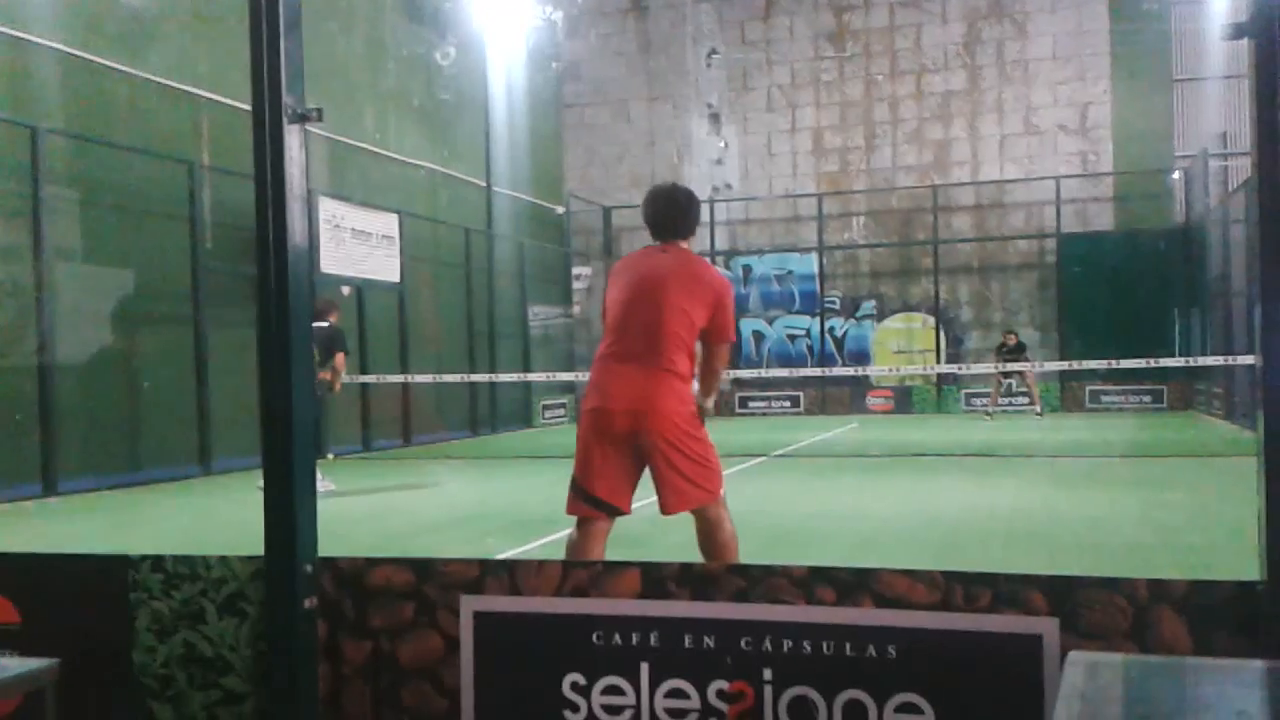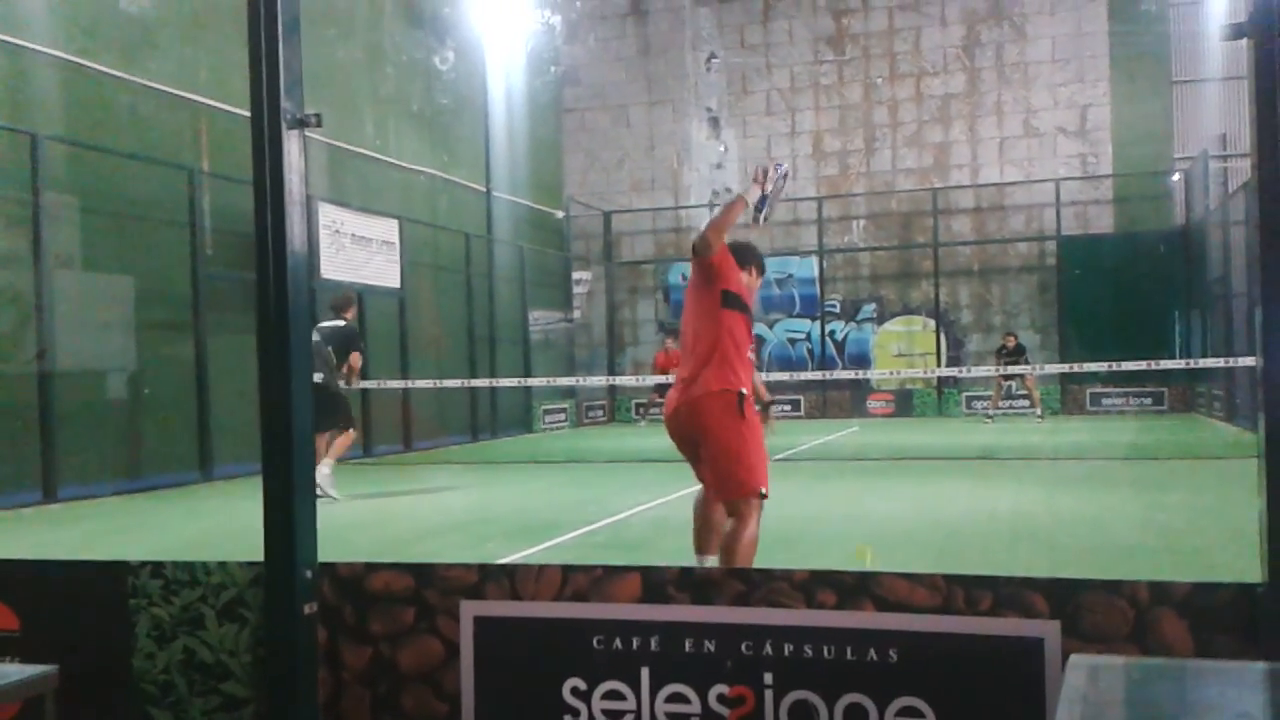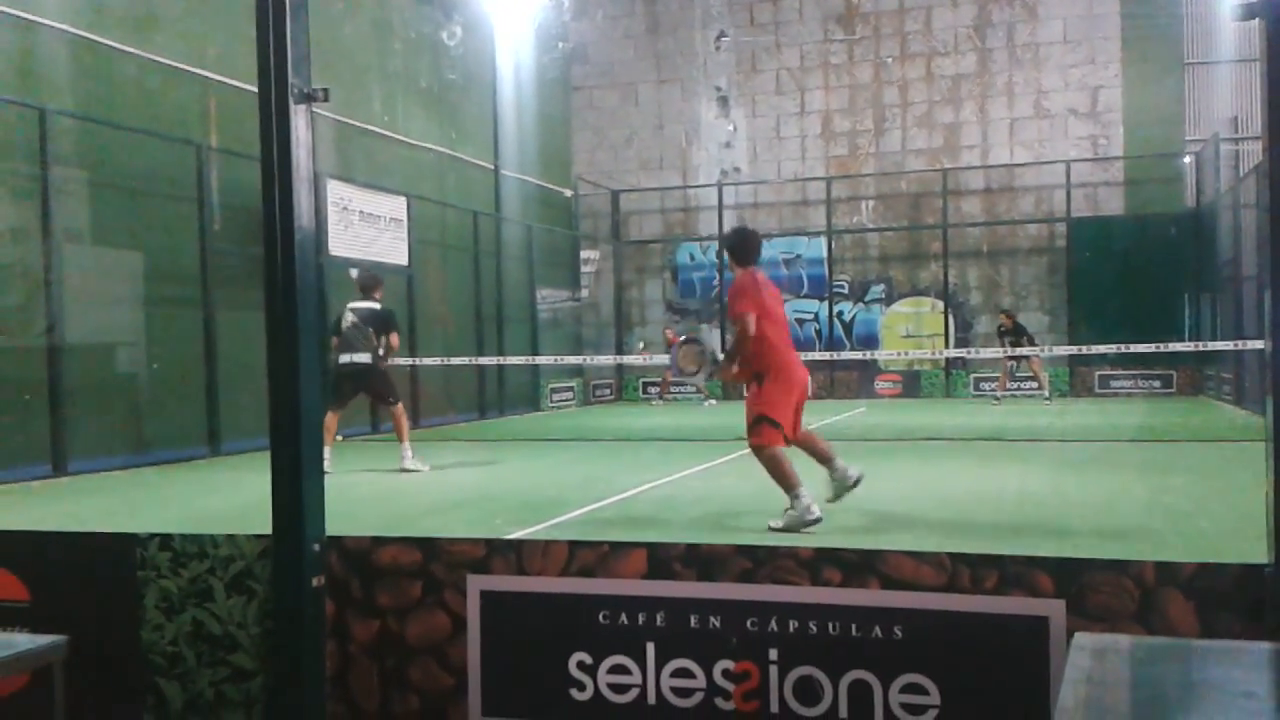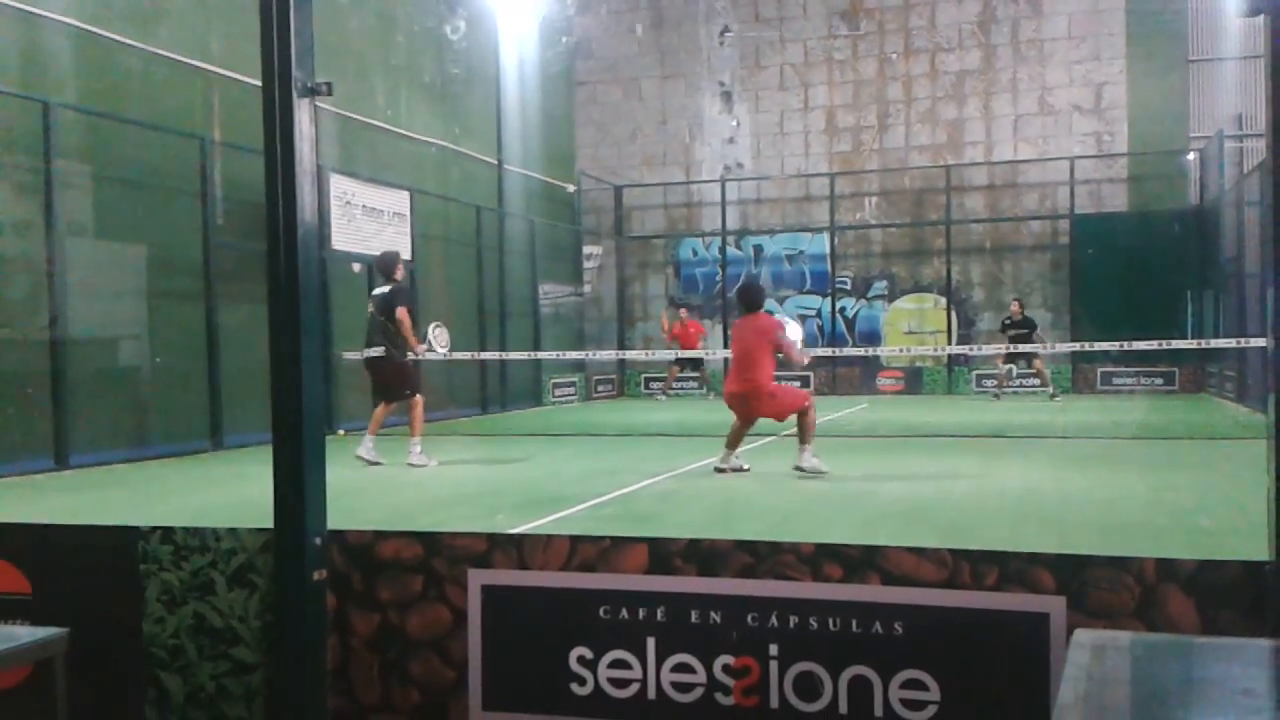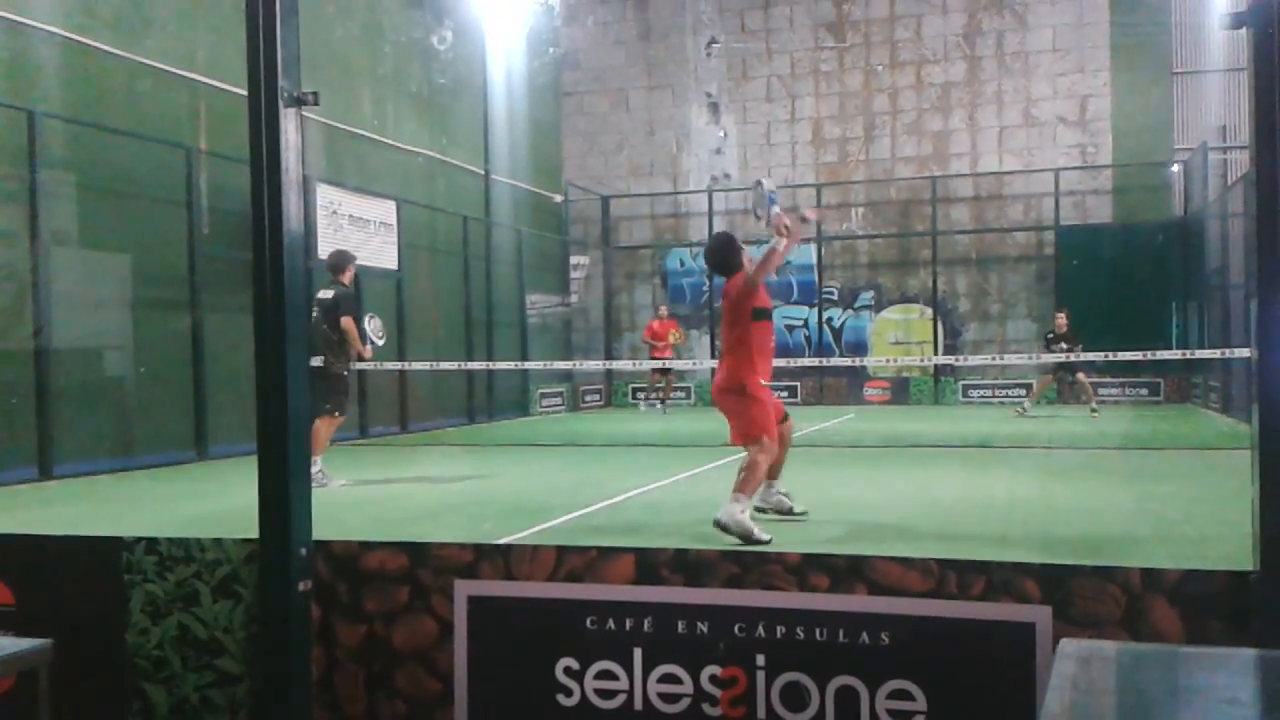
dt=1s
person 1, frame 1
left shoulder: (621, 268)
right shoulder: (713, 281)
right elbow: (715, 363)
right wrist: (705, 398)
left hip: (605, 401)
right hip: (665, 407)
left knee: (593, 519)
right knee: (711, 507)
person 1, frame 2
left shoulder: (725, 302)
right shoulder: (715, 271)
left elbow: (741, 364)
right elbow: (709, 237)
left wrist: (764, 401)
right wrist: (750, 195)
left hip: (682, 406)
right hip: (718, 402)
left knee: (716, 487)
right knee: (745, 506)
person 1, frame 3
left shoulder: (742, 286)
right shoulder: (765, 285)
left elbow: (746, 331)
left wrist: (729, 360)
right wrist: (744, 365)
left hip: (774, 374)
right hip: (792, 370)
left knee: (763, 444)
right knee: (794, 431)
left ankle: (802, 505)
right ankle: (842, 472)
person 1, frame 4
left shoulder: (737, 327)
right shoulder: (774, 325)
right elbow: (793, 358)
right wrist: (803, 357)
left hip: (732, 393)
right hip: (759, 390)
left knee: (746, 419)
right knee: (807, 404)
left ankle: (726, 459)
right ankle: (806, 457)
person 1, frame 5
left shoulder: (746, 283)
right shoulder: (739, 284)
left elbow: (770, 265)
right elbow: (755, 277)
left wrist: (785, 237)
right wrist: (779, 240)
left hip: (750, 383)
right hip: (740, 385)
left knee: (783, 431)
right knee: (765, 446)
left ankle: (770, 495)
right ankle: (734, 512)
person 2, frame 1
left shoulder: (311, 329)
right shoulder: (336, 332)
right elbow: (339, 362)
right wrist: (336, 382)
right hip: (314, 387)
left ankle: (315, 478)
person 2, frame 2
left shoulder: (319, 328)
right shoulder: (350, 330)
left elbow: (319, 359)
right elbow: (354, 361)
right wrist: (350, 377)
left hip: (310, 384)
right hip: (326, 385)
left knee: (322, 432)
right knee: (348, 433)
left ankle: (317, 482)
right ankle: (323, 471)
person 2, frame 3
left shoulder: (346, 310)
right shoulder: (385, 312)
left elbow: (334, 343)
right elbow: (394, 343)
right wrist: (382, 356)
left hip: (343, 365)
right hip: (368, 365)
left knee: (334, 410)
right knee: (397, 409)
left ankle: (324, 458)
right ankle: (407, 457)
person 2, frame 4
left shoulder: (376, 293)
right shoulder: (399, 290)
right elbow: (401, 316)
left wrist: (406, 343)
right wrist: (414, 344)
left hip: (373, 354)
right hip: (390, 355)
left knee: (386, 402)
right knee: (416, 400)
left ankle: (367, 447)
right ankle: (415, 452)
person 2, frame 5
left shoulder: (322, 294)
right shoulder: (345, 294)
right elbow: (346, 324)
right wrist: (361, 350)
left hip: (319, 361)
right hip: (333, 364)
left knee: (334, 415)
right knee: (327, 415)
left ankle: (315, 465)
right ankle: (314, 471)
